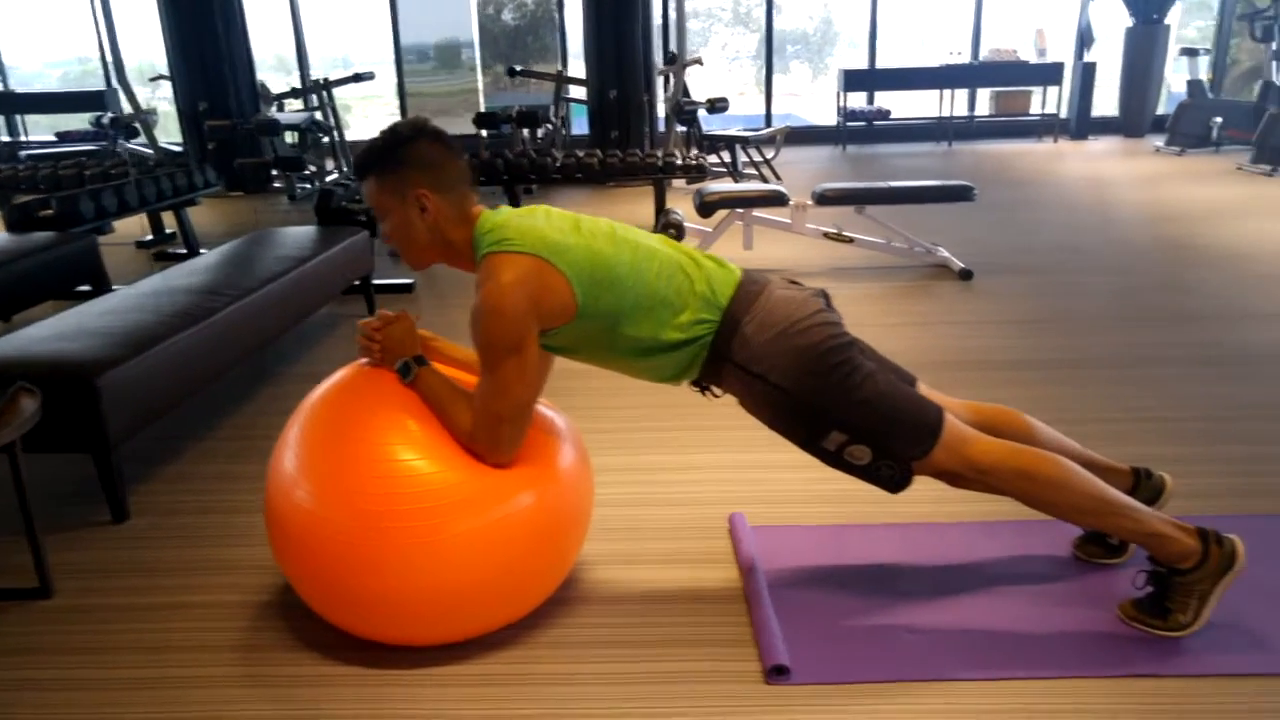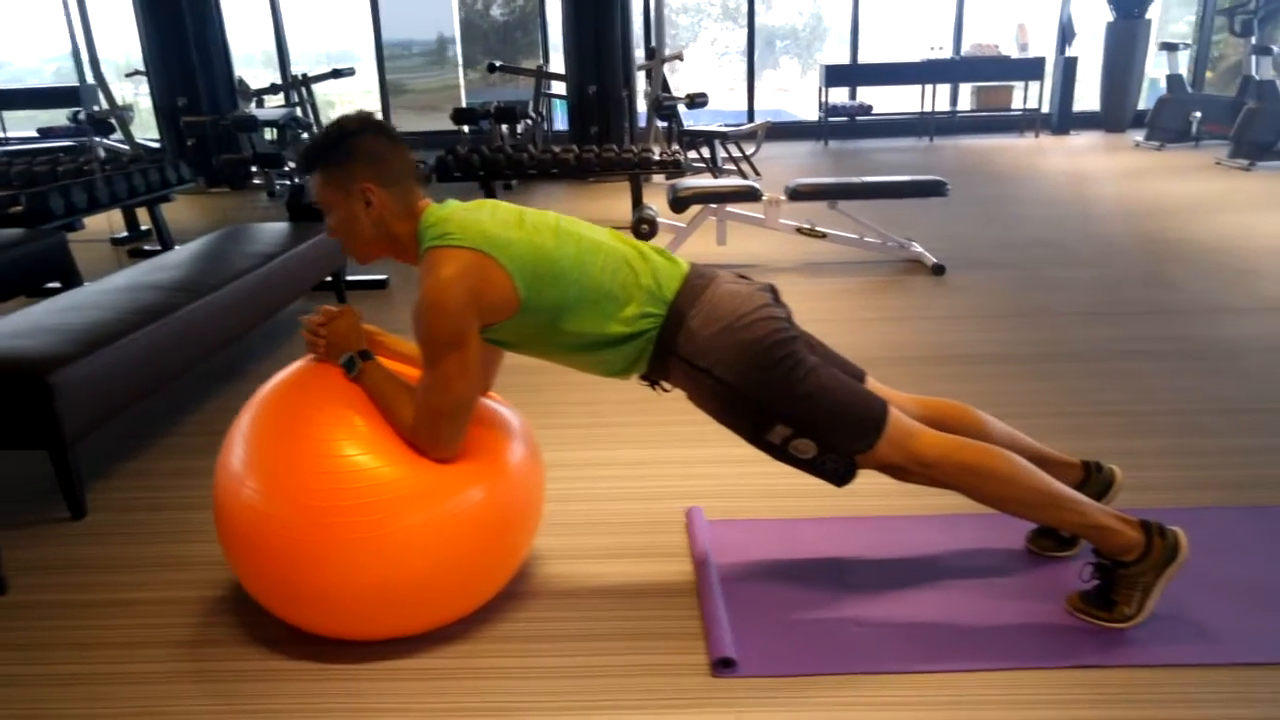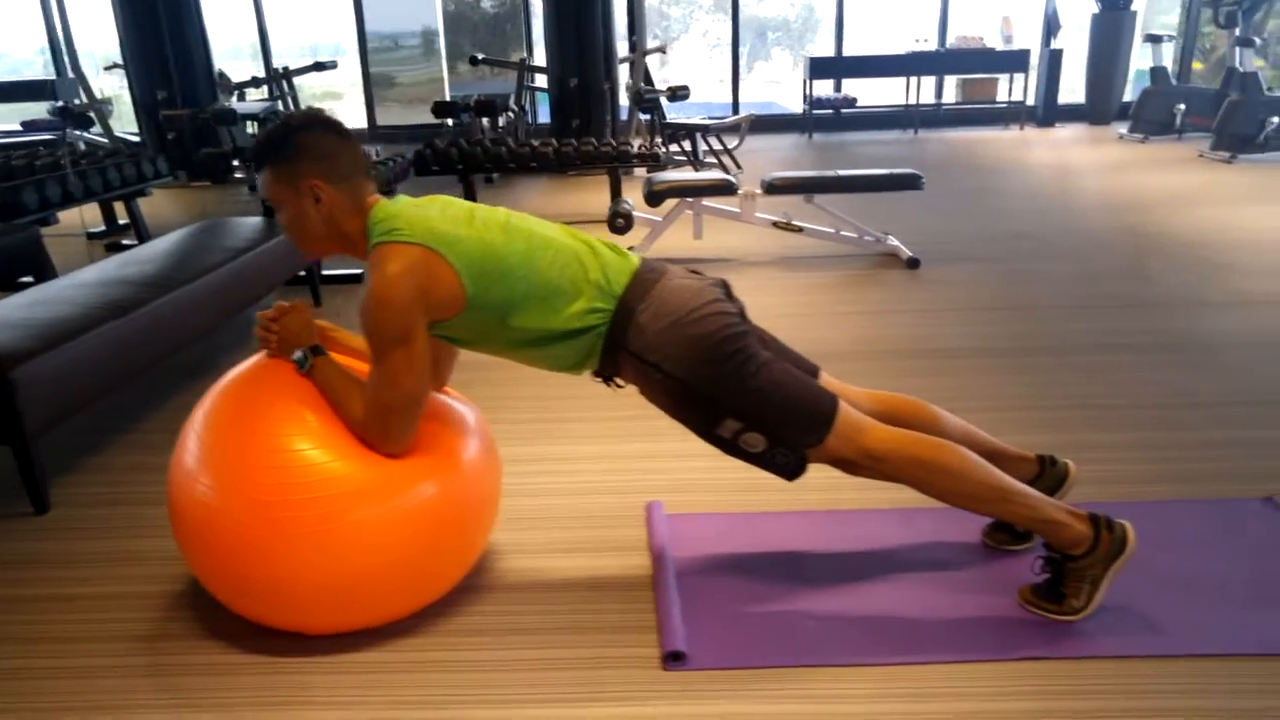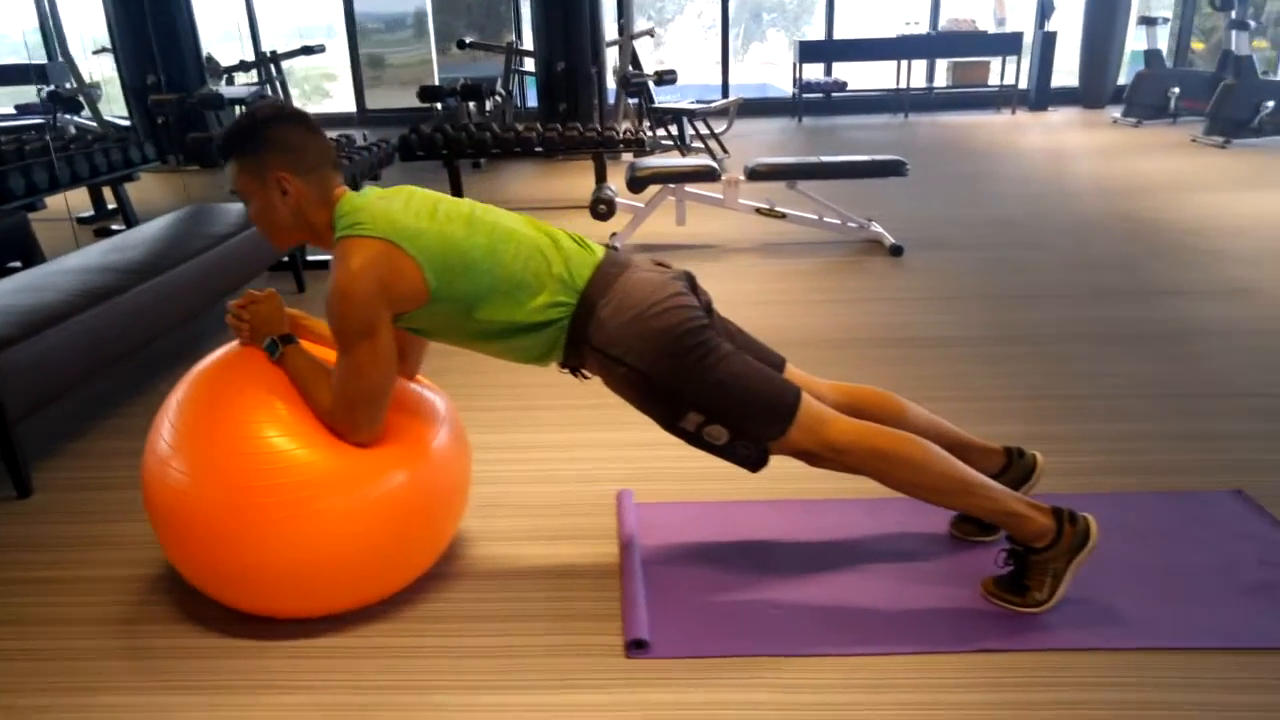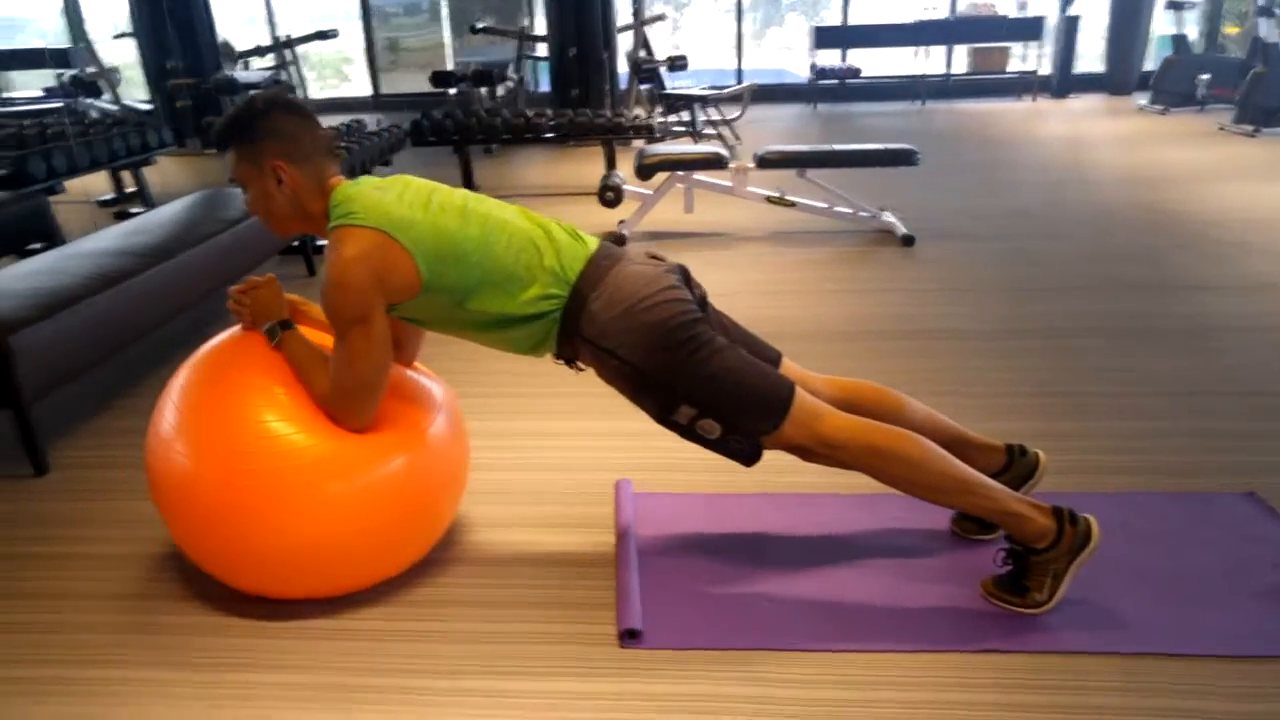
dt=0.2s
person 1, frame 1
left shoulder: (504, 284)
right shoulder: (517, 226)
left elbow: (498, 442)
right elbow: (522, 376)
left wrist: (409, 365)
right wrist: (425, 347)
left hip: (766, 349)
right hip: (764, 311)
left knee: (964, 455)
right knee: (948, 420)
left ankle: (1189, 550)
right ankle: (1124, 483)
person 1, frame 2
left shoulder: (447, 279)
right shoulder: (464, 221)
left elbow: (443, 437)
right elbow: (473, 372)
left wrist: (356, 360)
right wrist: (373, 343)
left hip: (713, 344)
right hip: (714, 305)
left knee: (909, 449)
right knee: (897, 415)
left ankle: (1132, 542)
right ankle: (1075, 476)
person 1, frame 3
left shoulder: (395, 275)
right shoulder: (415, 216)
left elbow: (392, 433)
right elbow: (431, 369)
left wrist: (308, 357)
right wrist: (329, 338)
left hip: (662, 337)
right hip: (665, 297)
left knee: (862, 445)
right knee: (850, 408)
left ankle: (1081, 535)
right ankle: (1032, 470)
person 1, frame 4
left shoulder: (358, 268)
right shoulder: (384, 206)
left elbow: (360, 423)
right elbow: (403, 356)
left wrist: (280, 344)
right wrist: (301, 324)
left hip: (624, 329)
right hip: (631, 287)
left knee: (823, 436)
right knee: (816, 397)
left ankle: (1043, 527)
right ankle: (998, 463)
person 1, frame 5
left shoulder: (352, 257)
right shoulder: (381, 193)
left elbow: (357, 409)
right elbow: (400, 343)
left wrist: (279, 328)
right wrist: (300, 314)
left hip: (618, 320)
right hip: (625, 278)
left knee: (818, 431)
right knee: (812, 392)
left ankle: (1044, 528)
right ankle: (997, 461)
